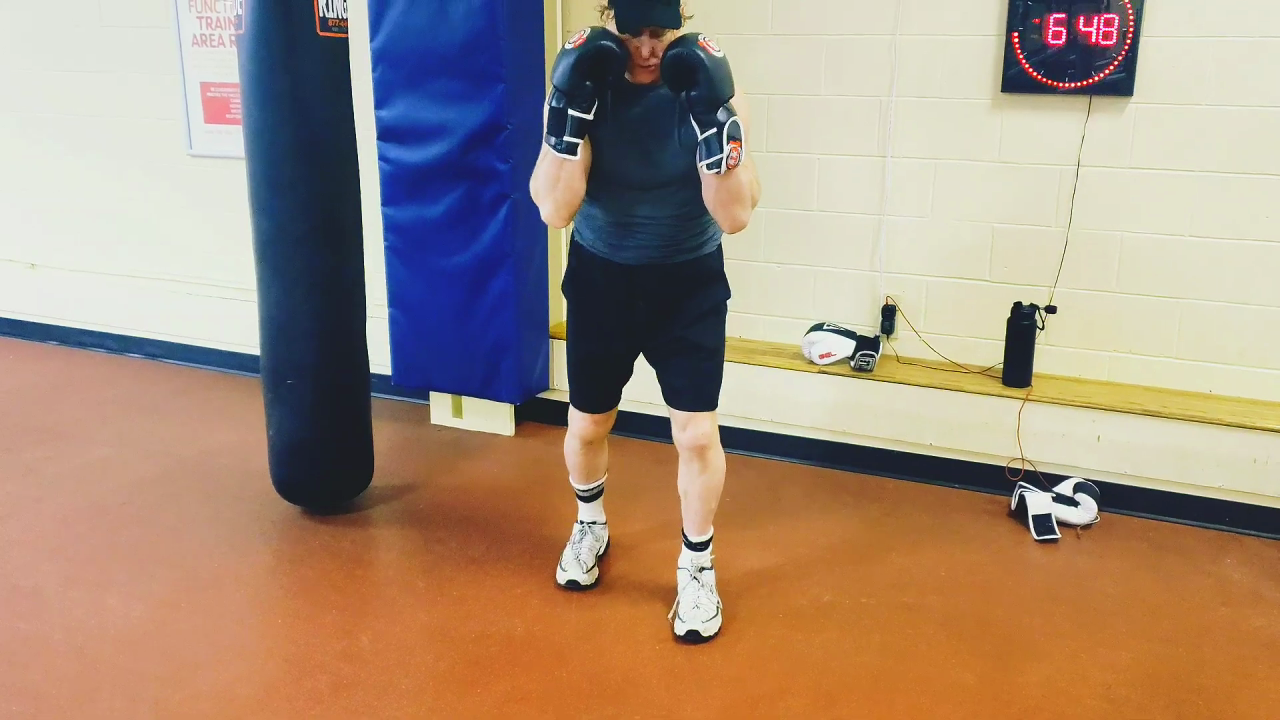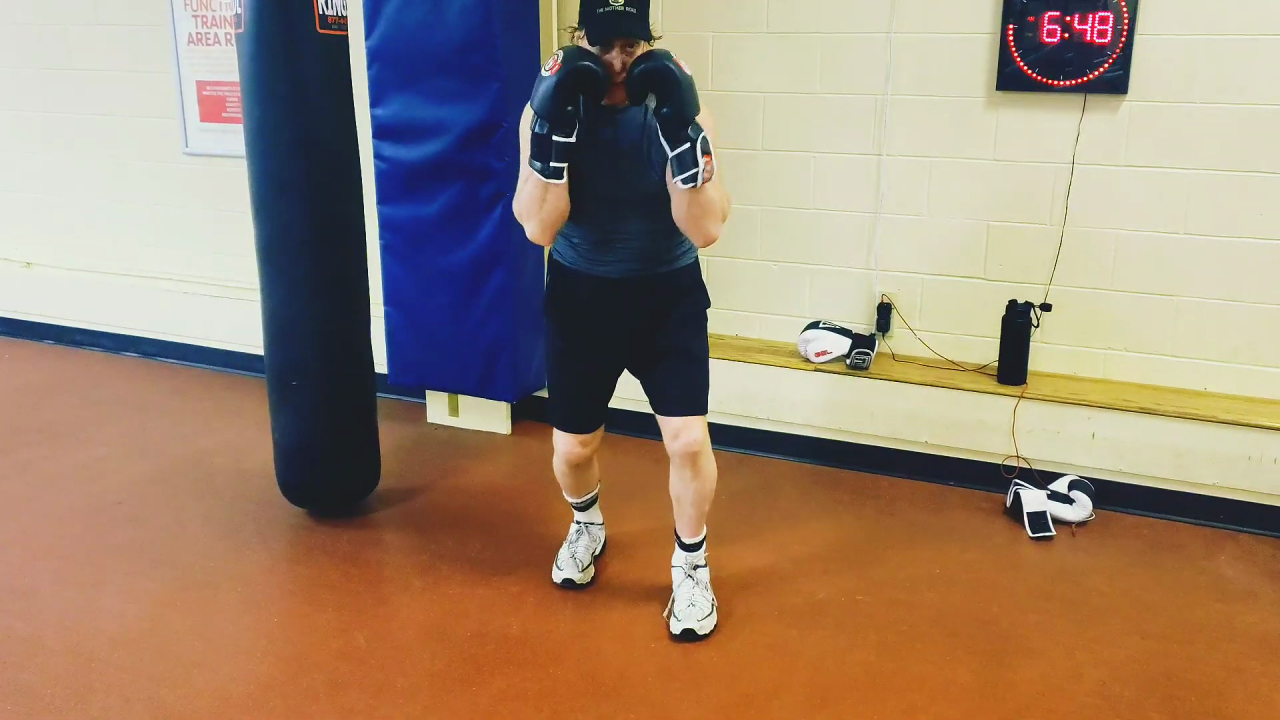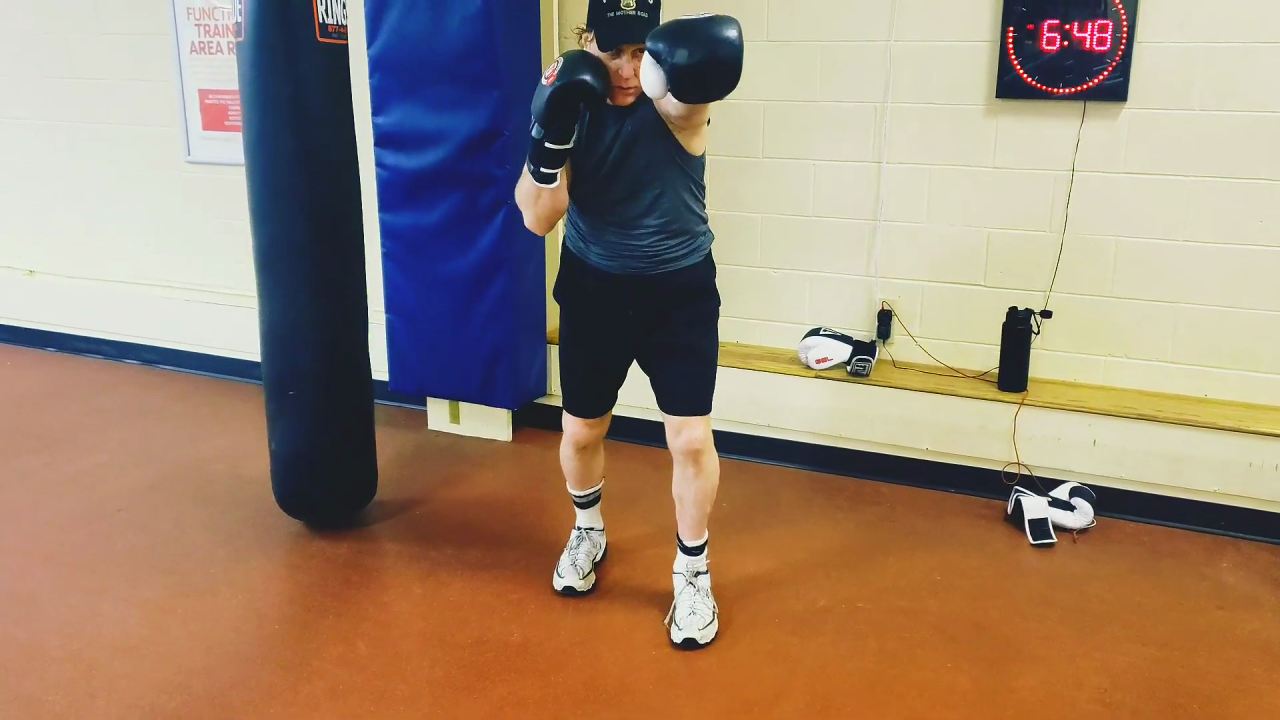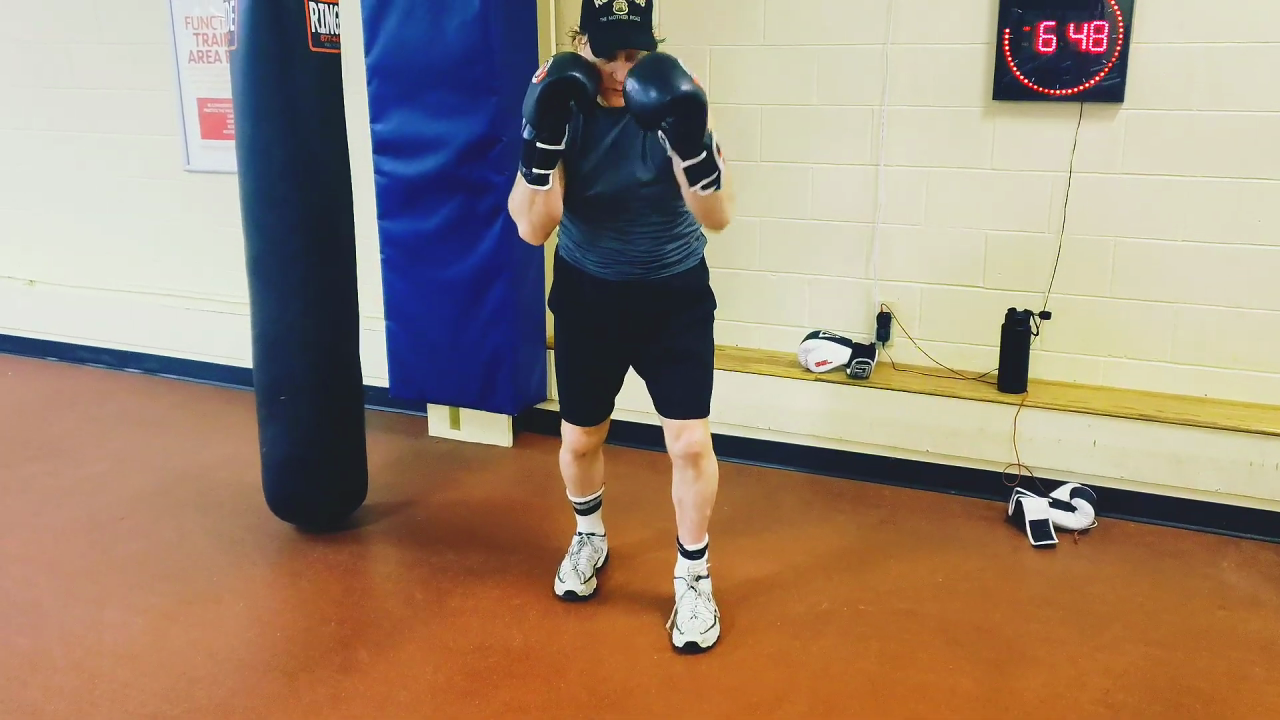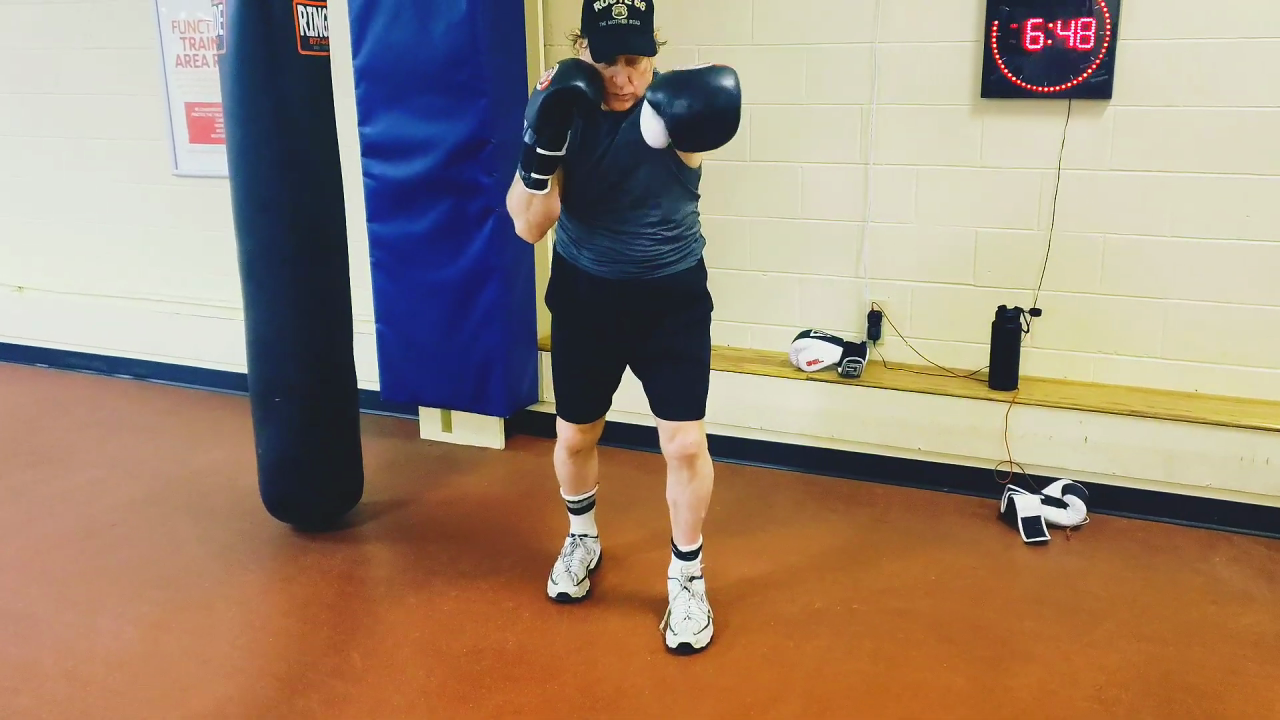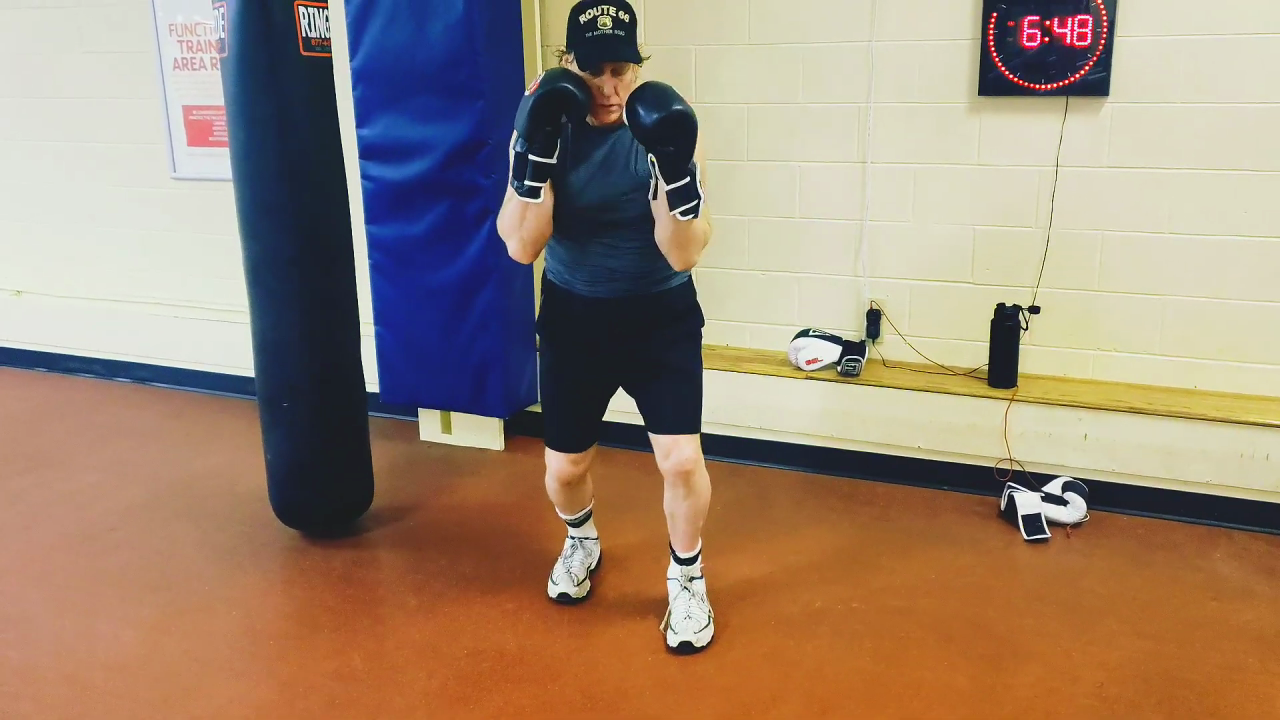
dt=0.7s
person 1, frame 1
left shoulder: (708, 90)
right shoulder: (579, 88)
left elbow: (734, 216)
right elbow: (555, 210)
left wrist: (715, 113)
right wrist: (570, 105)
left hip: (689, 284)
right hip: (602, 279)
left knee: (697, 436)
right knee: (586, 425)
left ankle: (696, 567)
right ankle: (590, 525)
person 1, frame 2
left shoulder: (676, 107)
right shoulder: (548, 110)
left elbow: (705, 229)
right elbow: (538, 228)
left wrist: (681, 128)
right wrist: (554, 127)
left hip: (669, 296)
right hip: (581, 297)
left knee: (689, 442)
right knee: (572, 447)
left ankle: (691, 566)
right ankle: (587, 526)
person 1, frame 3
left shoulder: (672, 98)
right shoulder: (570, 101)
left elbow: (688, 87)
right elbow: (537, 218)
left wrist: (690, 67)
right wrist: (550, 132)
left hip: (680, 290)
right hip: (593, 288)
left knee: (691, 439)
right knee: (581, 430)
left ankle: (692, 572)
right ankle: (588, 531)
person 1, frame 4
left shoulder: (666, 110)
right shoulder: (563, 108)
left elbow: (716, 217)
right elbow: (533, 228)
left wrist: (691, 135)
right wrist: (541, 136)
left hip: (675, 297)
right hip: (588, 297)
left knee: (690, 443)
right knee: (580, 439)
left ankle: (694, 577)
right ankle: (589, 537)
person 1, frame 5
left shoulder: (668, 105)
right shoulder: (561, 107)
left elbow: (704, 113)
right elbow: (528, 226)
left wrist: (696, 108)
right wrist: (542, 141)
left hip: (671, 297)
right hip: (585, 295)
left knee: (685, 444)
right knee: (574, 435)
left ankle: (687, 576)
right ankle: (582, 537)
person 1, frame 6
left shoulder: (661, 130)
right shoulder: (546, 127)
left elbow: (684, 256)
right elbow: (521, 246)
left wrist: (678, 167)
right wrist: (535, 150)
left hip: (661, 318)
right hip: (575, 319)
left knee: (682, 463)
right knee: (565, 468)
left ankle: (686, 579)
right ankle: (581, 542)
